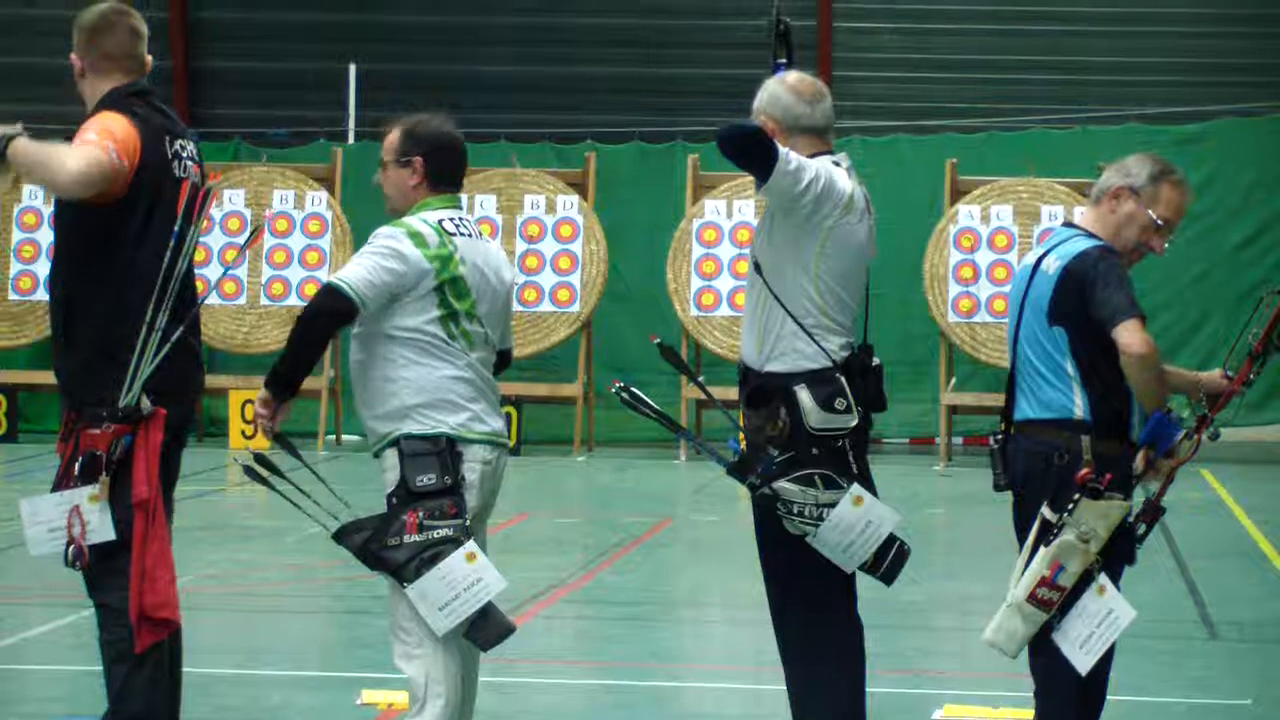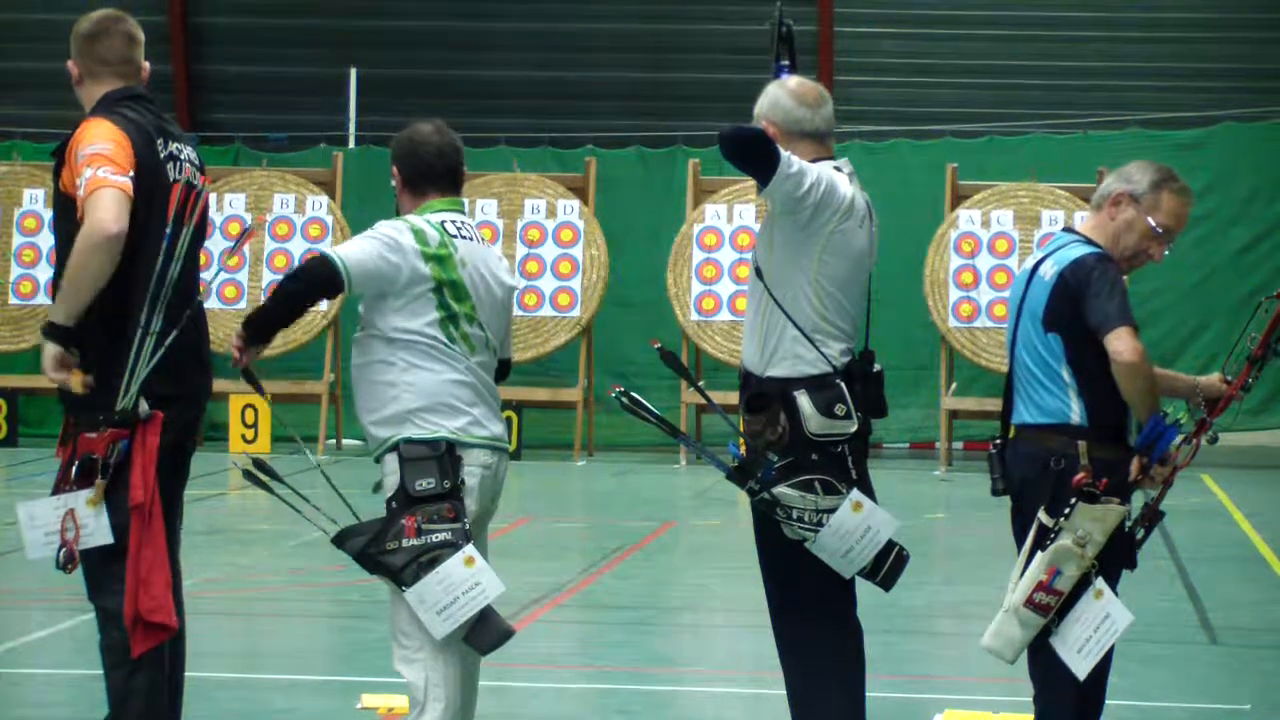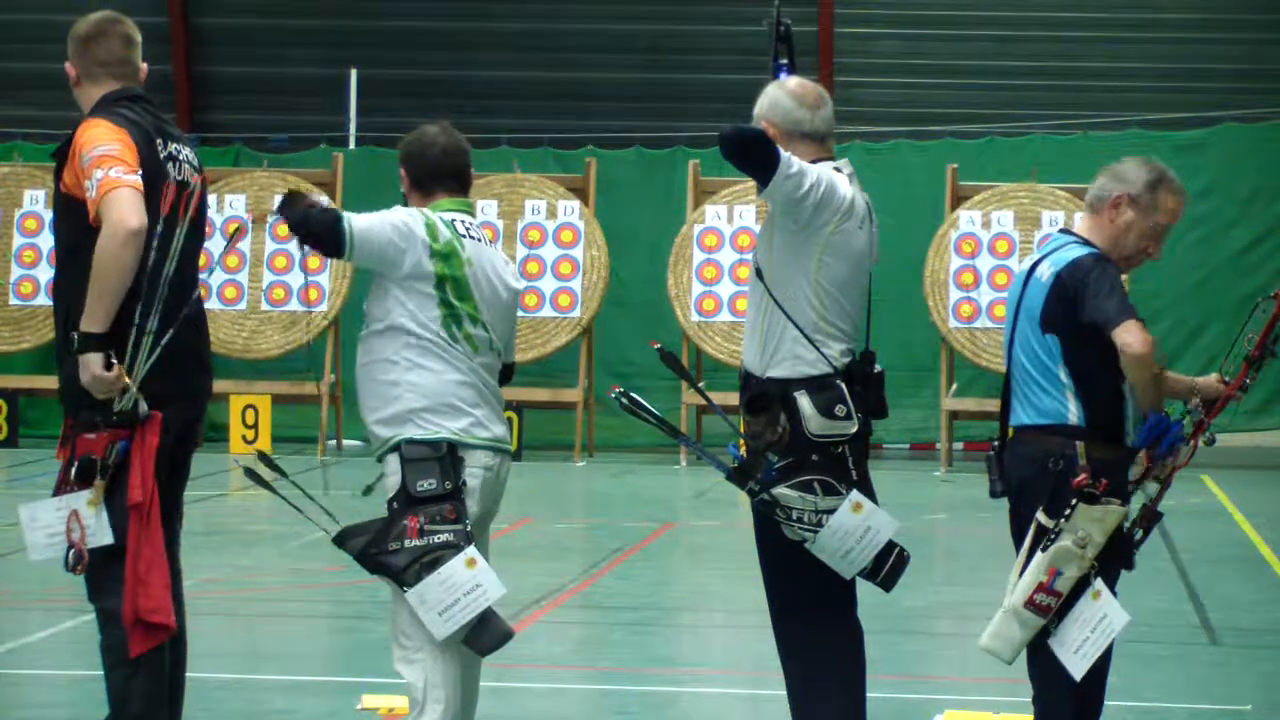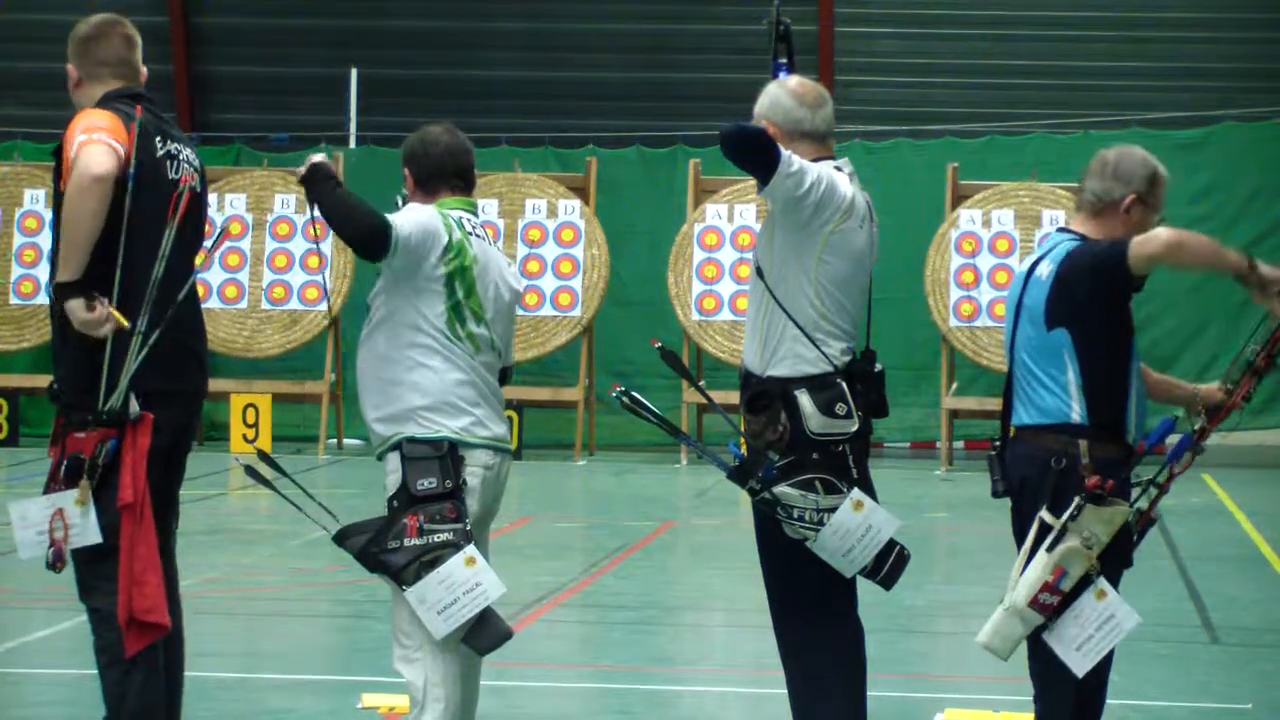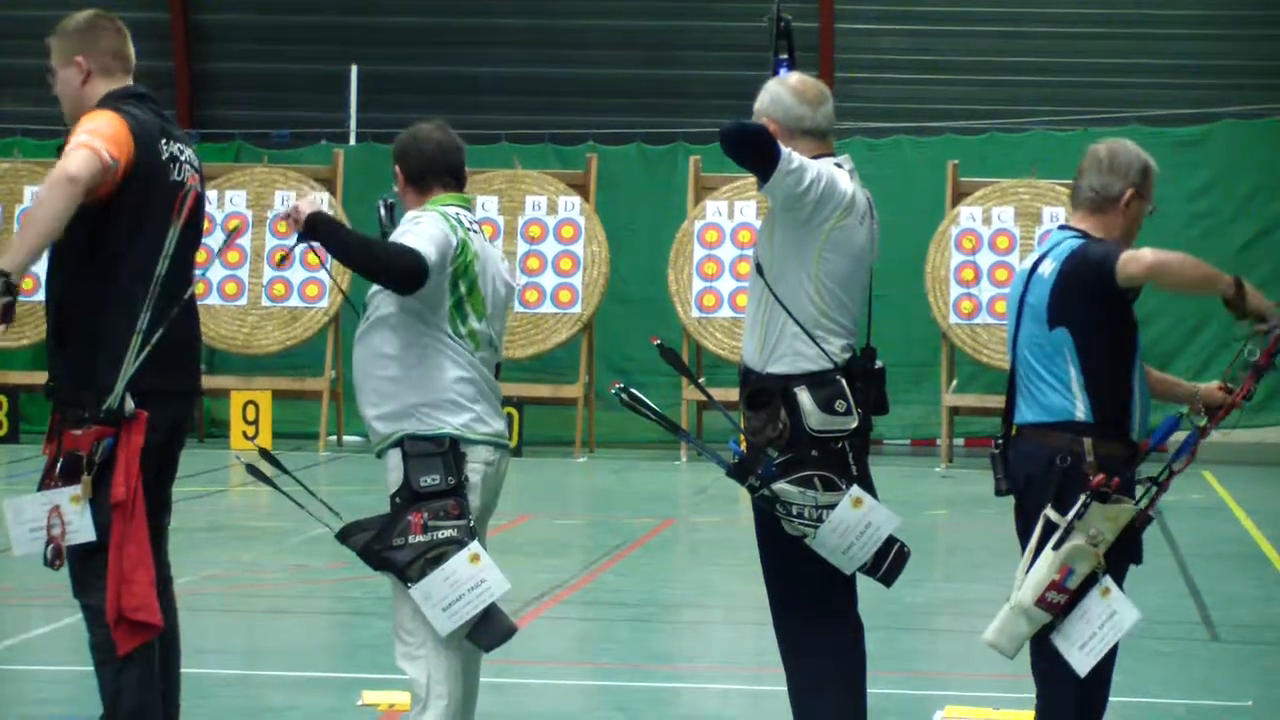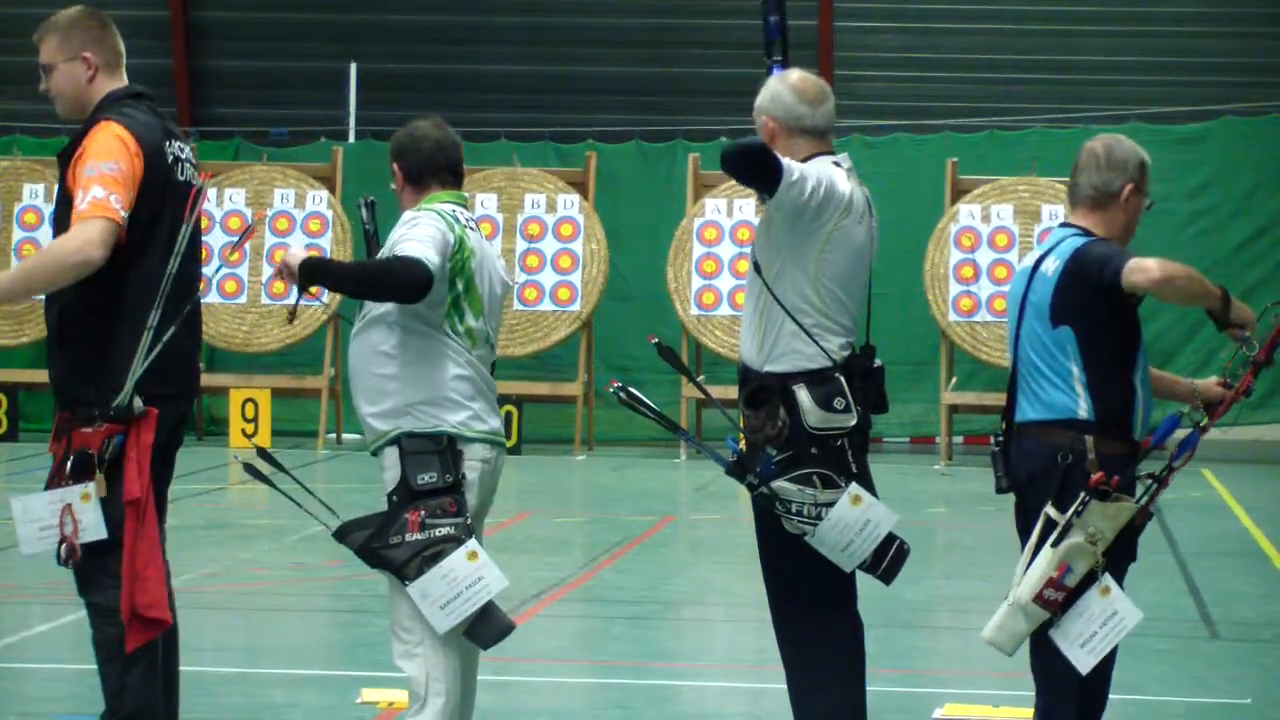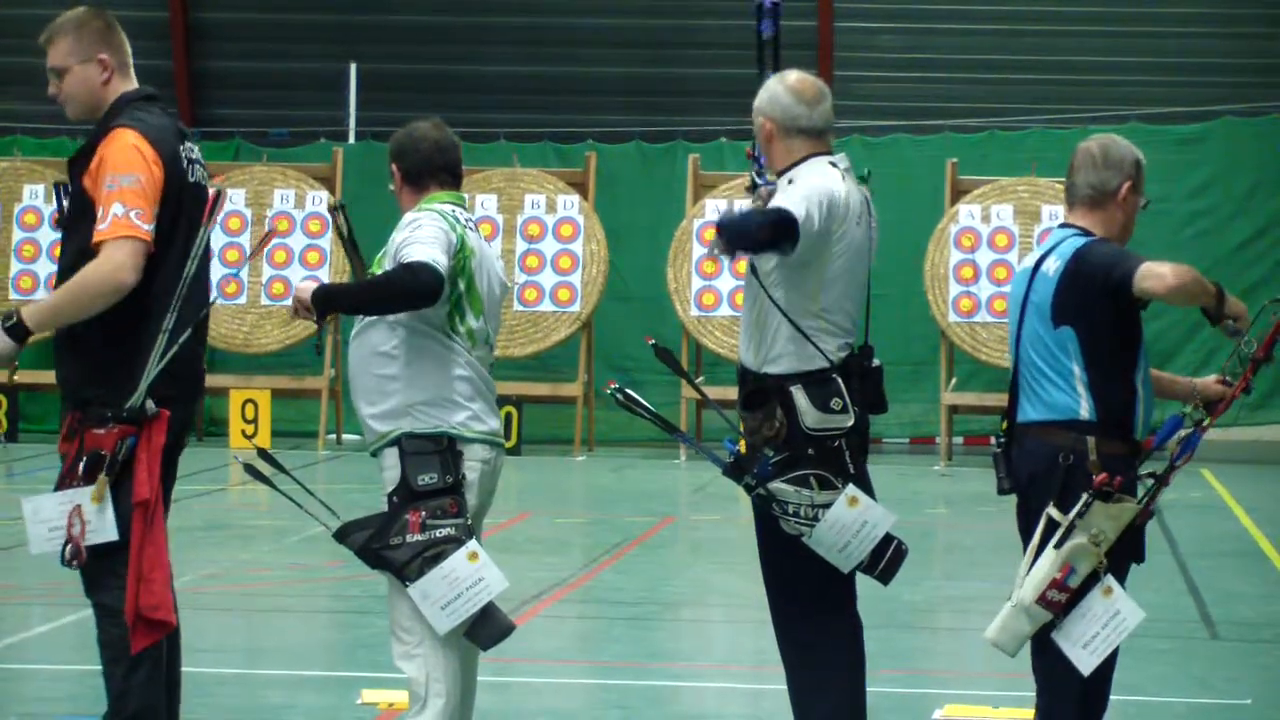
dt=0.4s
person 1, frame 1
left shoulder: (117, 128)
right shoulder: (172, 133)
left elbow: (76, 169)
left hip: (118, 384)
right hip: (161, 376)
left knee: (118, 566)
right knee: (142, 557)
person 1, frame 2
left shoulder: (102, 134)
right shoulder: (174, 141)
left elbow: (105, 227)
left wrist: (59, 328)
left hip: (123, 389)
right hip: (174, 380)
left knee: (122, 571)
right knee: (151, 561)
person 1, frame 3
left shoulder: (100, 134)
right shoulder: (173, 141)
left elbow: (126, 225)
left wrist: (90, 340)
left hip: (123, 388)
right hip: (175, 381)
left knee: (120, 572)
right knee: (152, 564)
person 1, frame 4
left shoulder: (98, 123)
right shoulder: (178, 145)
left elbow: (96, 174)
left wrist: (70, 282)
left hip: (115, 386)
right hip: (172, 380)
left knee: (112, 572)
right knee: (150, 563)
person 1, frame 5
left shoulder: (109, 124)
right shoulder: (174, 142)
left elbow: (72, 174)
left hip: (110, 389)
right hip: (161, 381)
left knee: (107, 570)
right knee: (141, 561)
person 1, frame 6
left shoulder: (113, 134)
right shoulder: (166, 137)
left elbow: (87, 246)
left hip: (115, 391)
right hip: (155, 383)
left knee: (112, 572)
right knee: (139, 563)
person 1, frame 7
left shoulder: (126, 141)
right shoulder: (169, 135)
left elbow: (118, 268)
left hip: (124, 394)
right hip: (154, 387)
left knee: (119, 573)
right knee: (139, 566)
person 2, frame 1
left shoulder: (816, 185)
right shoulder: (840, 187)
left elbow: (736, 140)
left wrist: (764, 137)
left hip: (801, 416)
right hip: (814, 405)
left knee: (813, 595)
right knee: (808, 590)
person 2, frame 2
left shoulder: (816, 189)
right shoulder: (842, 192)
left elbow: (737, 142)
left wrist: (766, 140)
left hip: (803, 420)
right hip: (814, 409)
left knee: (812, 601)
right knee: (809, 597)
person 2, frame 3
left shoulder: (817, 192)
right shoulder: (843, 193)
left elbow: (737, 143)
left wrist: (765, 139)
left hip: (803, 422)
right hip: (814, 412)
left knee: (813, 601)
right knee: (810, 597)
person 2, frame 4
left shoulder: (817, 191)
right shoulder: (843, 192)
left elbow: (738, 141)
left wrist: (762, 135)
left hip: (803, 421)
right hip: (817, 412)
left knee: (813, 601)
right knee: (812, 598)
person 2, frame 5
left shoulder: (817, 187)
right shoulder: (842, 188)
left elbow: (738, 138)
left wrist: (763, 135)
left hip: (804, 419)
right hip: (815, 409)
left knee: (813, 597)
right knee: (810, 593)
person 2, frame 6
left shoulder: (817, 188)
right shoulder: (840, 185)
left elbow: (740, 157)
left wrist: (763, 152)
left hip: (802, 417)
right hip: (813, 407)
left knee: (812, 594)
right knee: (810, 591)
person 2, frame 7
left shoulder: (813, 186)
right shoulder: (840, 184)
left elbow: (772, 229)
left wrist: (731, 229)
left hip: (801, 416)
right hip: (820, 408)
left knee: (810, 593)
right knee: (815, 591)
person 3, frame 1
left shoulder: (406, 239)
right shoulder: (489, 249)
left elbow: (327, 309)
left wrist: (278, 386)
right hip: (476, 447)
left knee: (423, 615)
person 3, frame 2
left shoulder: (404, 239)
right shoulder: (491, 256)
left elbow: (312, 279)
left wrist: (254, 331)
right hip: (478, 451)
left knee: (424, 623)
person 3, frame 3
left shoulder: (414, 232)
right shoulder: (497, 259)
left elbow: (323, 228)
left wrist: (295, 202)
right hip: (480, 452)
left knee: (425, 622)
person 3, frame 4
left shoulder: (430, 227)
right shoulder: (496, 259)
left elbow: (366, 231)
left wrist: (319, 176)
right hip: (478, 451)
left knee: (425, 625)
person 3, frame 5
left shoulder: (432, 224)
right shoulder: (486, 249)
left elbow: (405, 270)
left wrist: (317, 223)
left hip: (434, 449)
right hip: (471, 446)
left knee: (427, 616)
person 3, frame 6
left shoulder: (429, 222)
right shoulder: (481, 245)
left elbow: (409, 278)
left wrist: (311, 268)
right hip: (465, 444)
left knee: (424, 614)
person 3, frame 7
left shoulder: (429, 222)
right shoulder: (477, 241)
left elbow: (420, 284)
left wrist: (324, 297)
right hip: (464, 444)
left knee: (424, 614)
person 4, frame 1
left shoulder: (1046, 254)
right shoulder: (1094, 260)
right elbow: (1136, 348)
left wrist: (1196, 383)
left hip: (1042, 455)
right hip: (1079, 464)
left knee: (1059, 608)
person 4, frame 2
left shoulder: (1049, 259)
right shoulder: (1090, 266)
right elbow: (1126, 356)
left wrist: (1194, 388)
left hip: (1041, 460)
right hip: (1075, 469)
left knee: (1057, 615)
person 4, frame 3
left shoulder: (1049, 260)
right shoulder: (1088, 268)
right elbow: (1135, 348)
left wrist: (1193, 388)
right wrist: (1157, 420)
left hip: (1044, 463)
right hip: (1074, 470)
left knee: (1058, 615)
person 4, frame 4
left shoulder: (1052, 260)
right shoulder: (1086, 262)
right elbow: (1165, 245)
left wrist: (1193, 395)
left hip: (1049, 463)
right hip: (1075, 470)
left knee: (1064, 614)
person 4, frame 5
left shoulder: (1052, 259)
right shoulder: (1082, 260)
right elbow: (1149, 264)
left wrist: (1193, 394)
left hip: (1052, 462)
right hip: (1079, 467)
left knee: (1068, 613)
person 4, frame 6
left shoulder: (1050, 257)
right shoulder: (1085, 259)
right elbow: (1156, 275)
left wrist: (1191, 390)
right wrist: (1224, 303)
left hip: (1050, 458)
right hip: (1080, 465)
left knee: (1067, 612)
person 4, frame 7
left shoulder: (1046, 259)
right shoulder: (1090, 259)
right elbow: (1167, 279)
left wrist: (1190, 389)
right wrist: (1219, 300)
left hip: (1049, 458)
right hip: (1083, 465)
left knee: (1065, 611)
